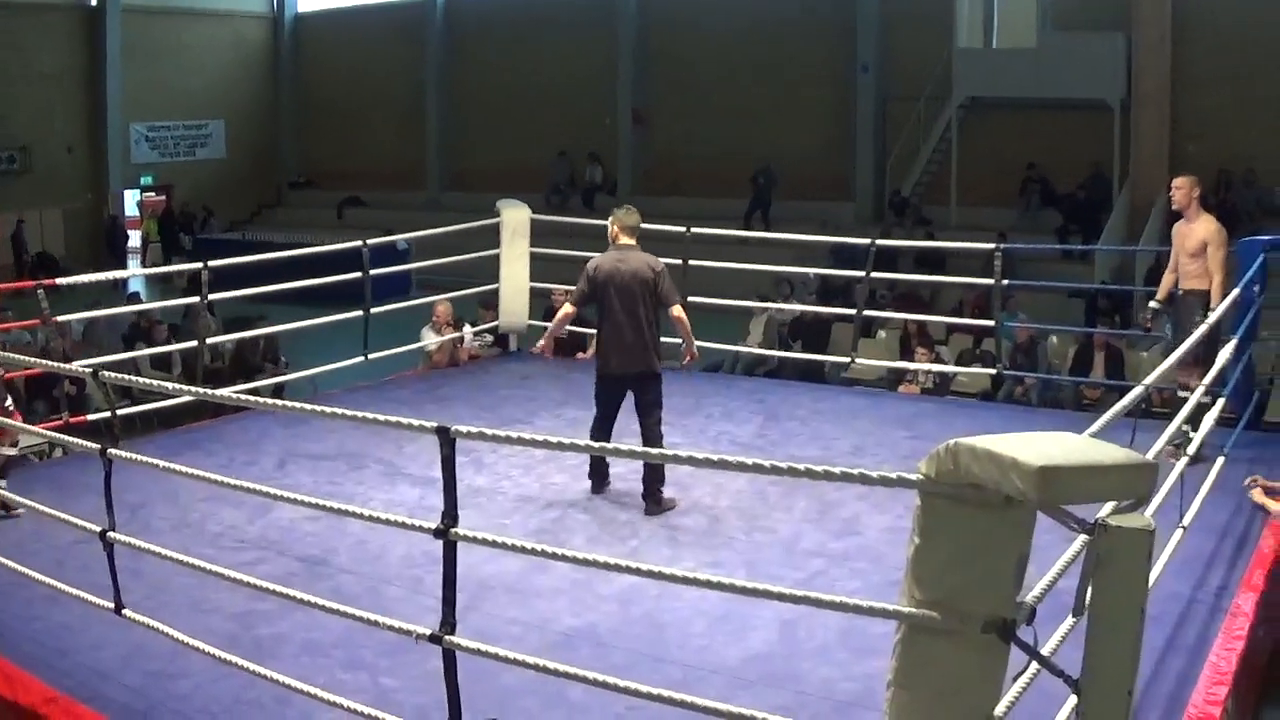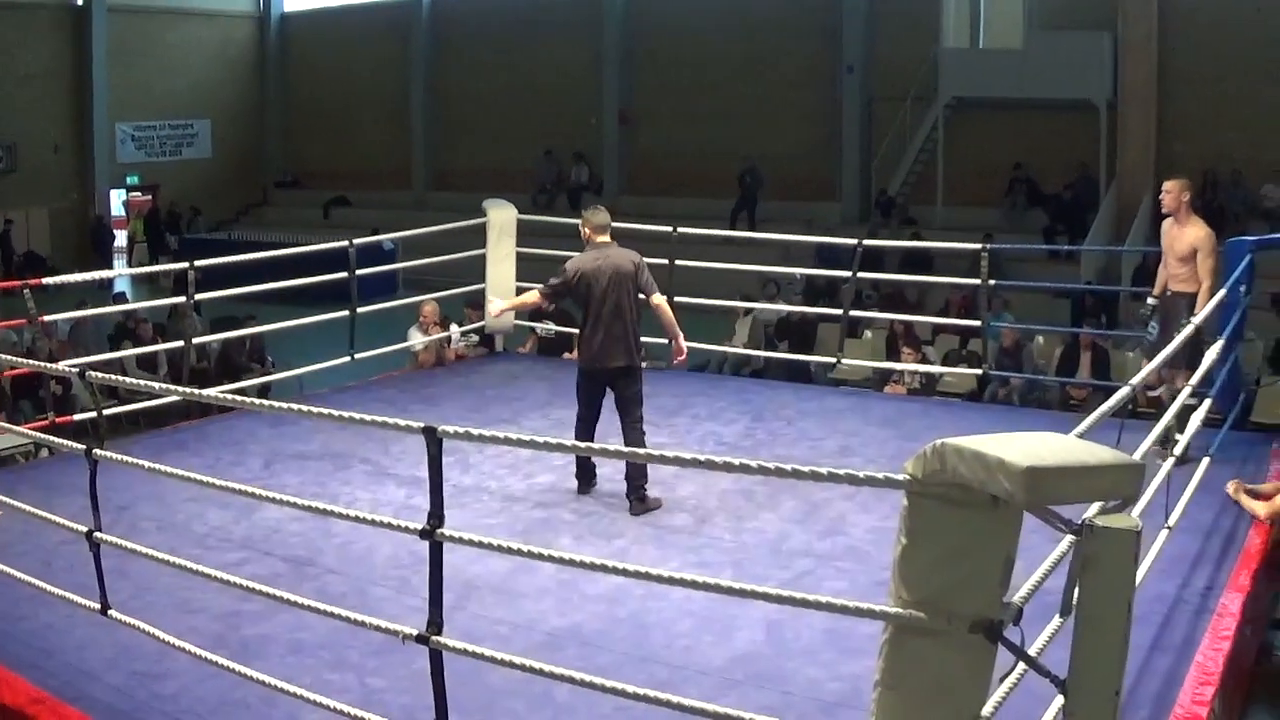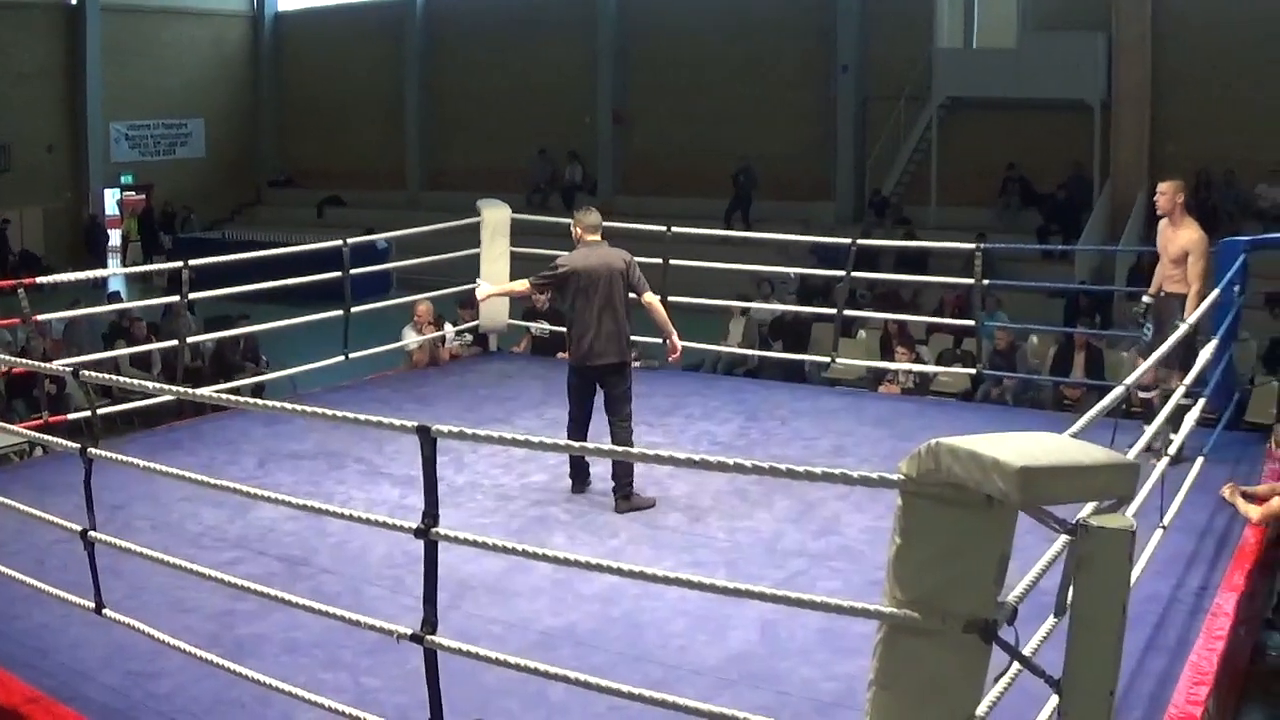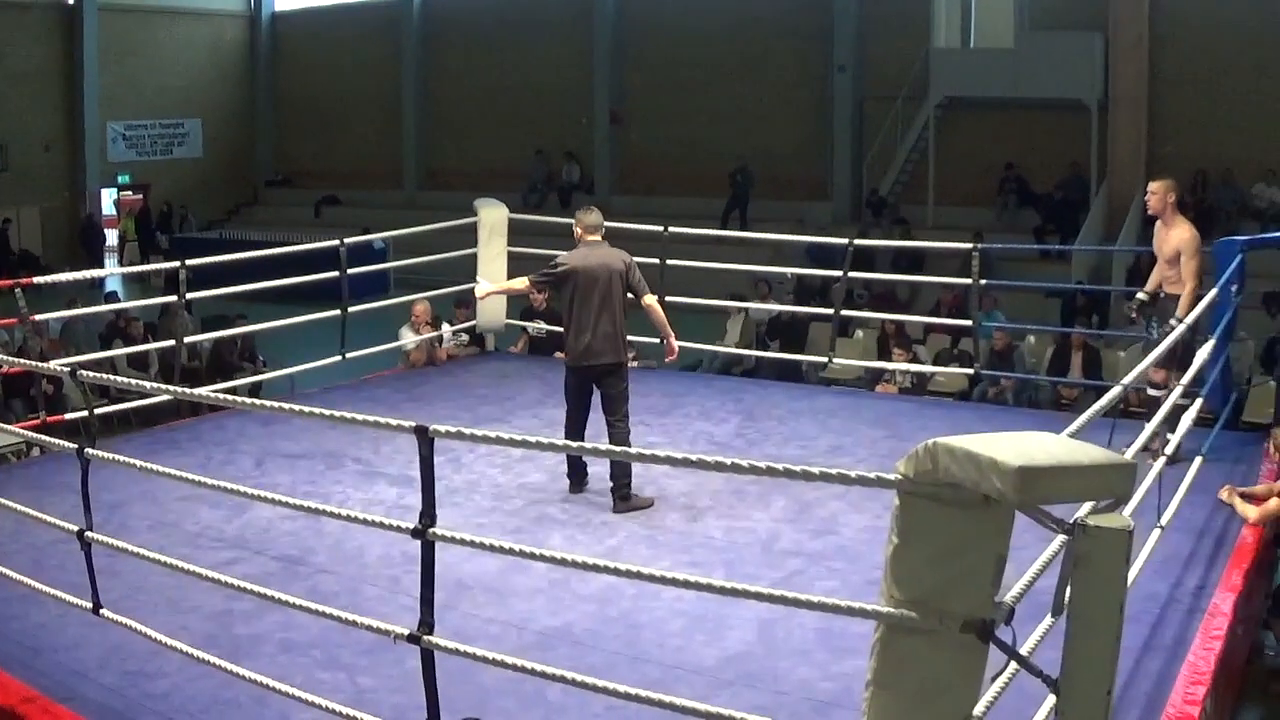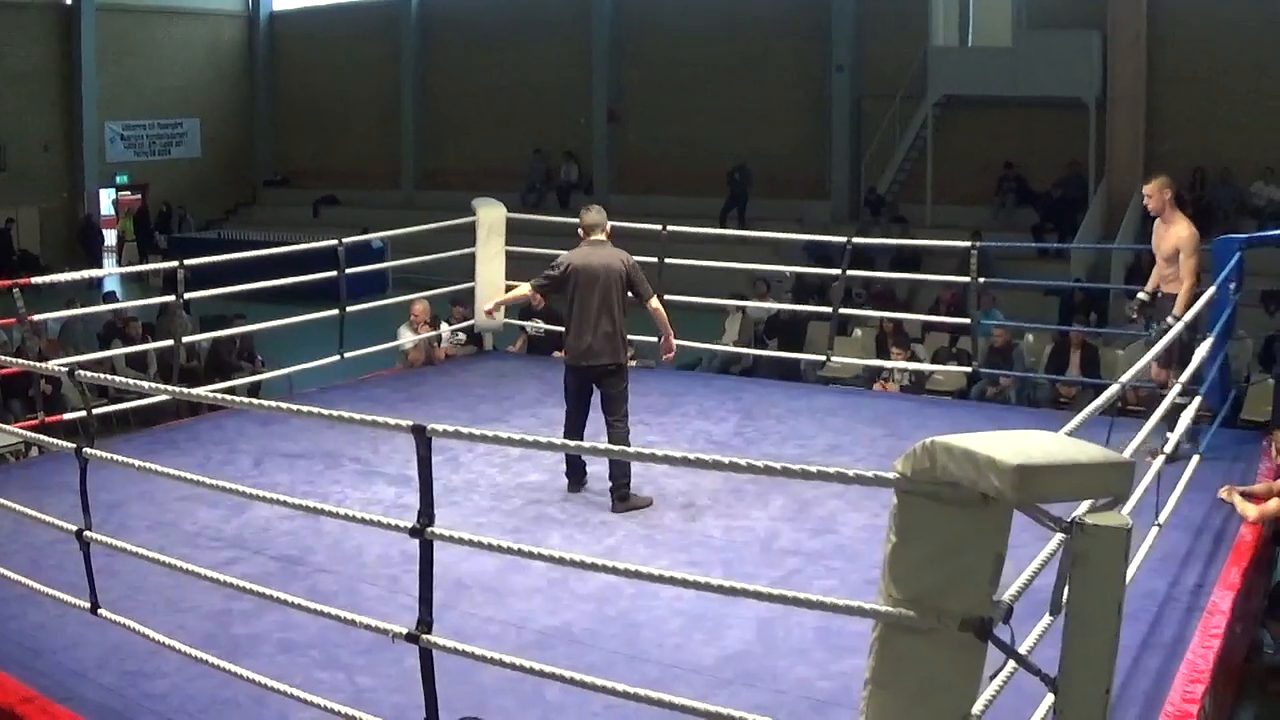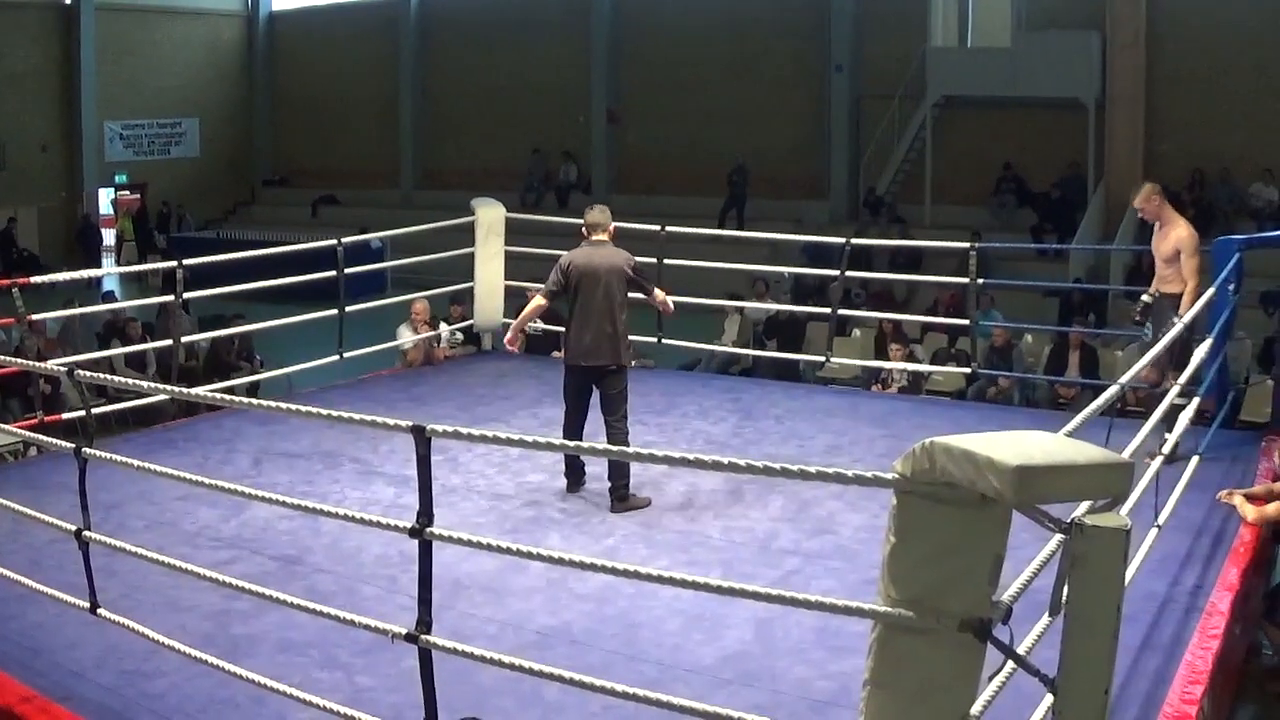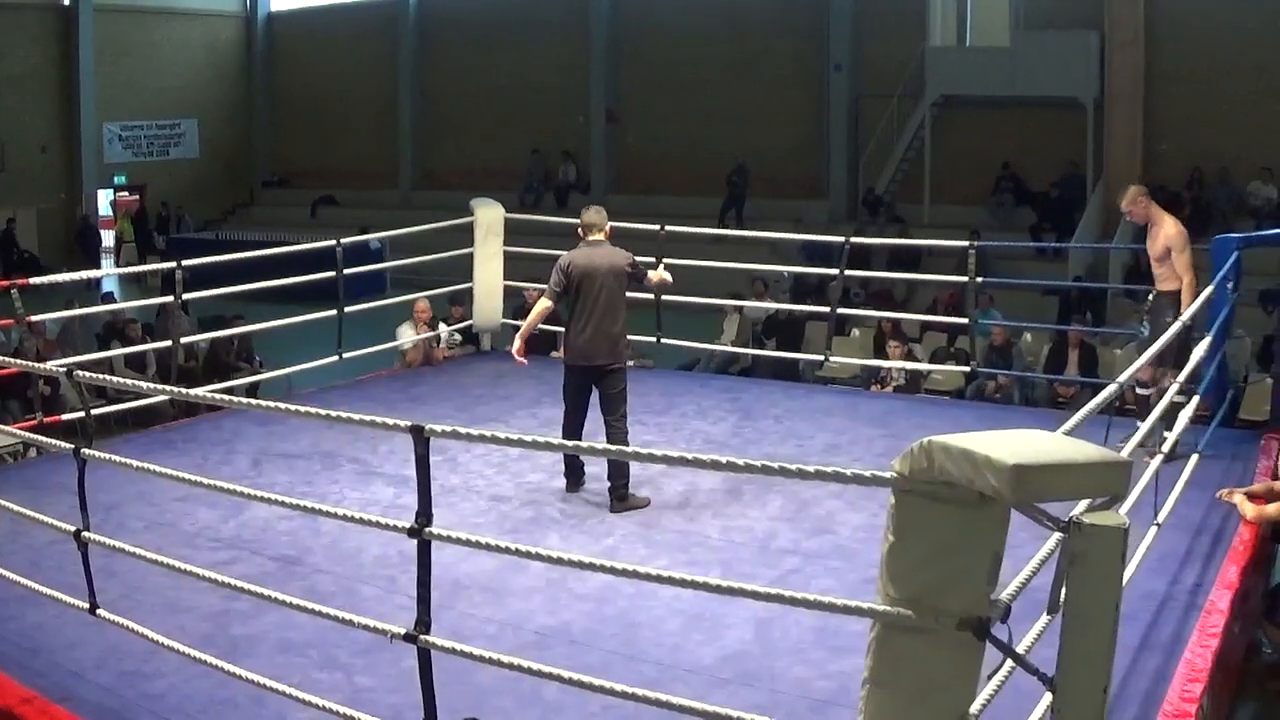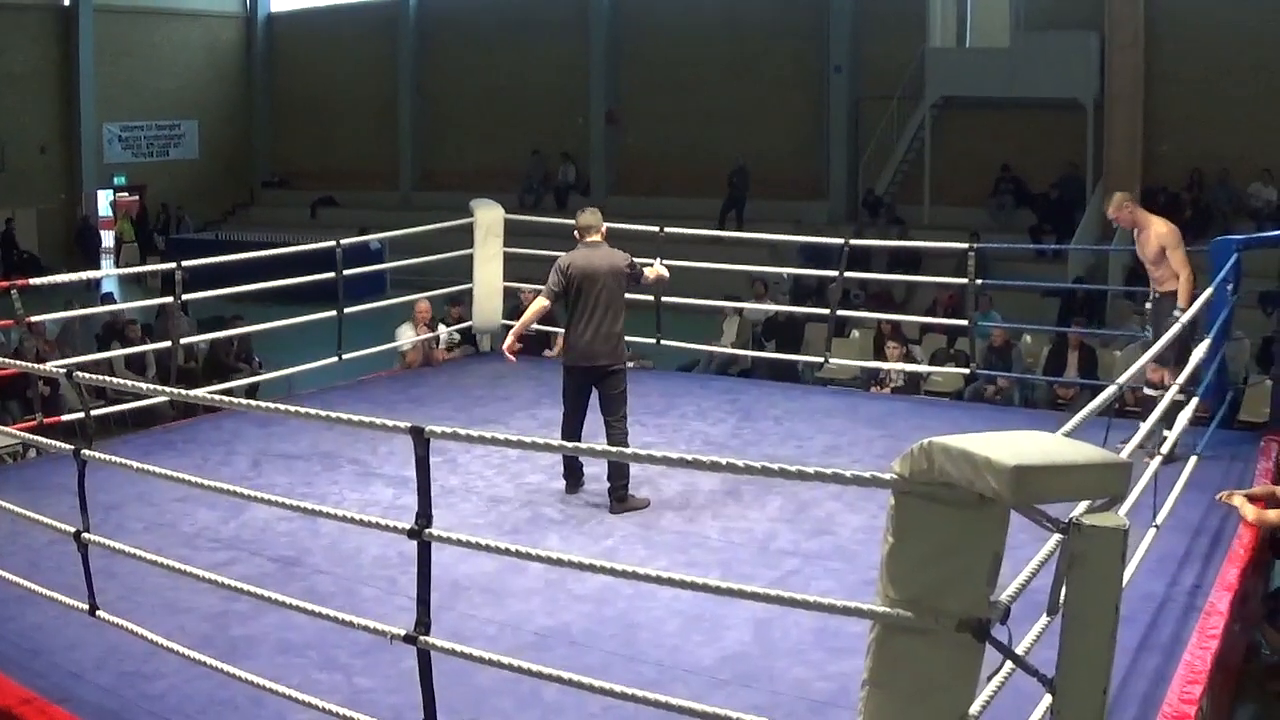
dt=0.2s
person 1, frame 1
left shoulder: (596, 266)
right shoulder: (653, 266)
left elbow: (569, 309)
right elbow: (677, 313)
left wrist: (548, 338)
right wrist: (689, 344)
left hip: (609, 362)
right hip: (646, 363)
left knee: (602, 421)
right knee: (651, 429)
left ankle: (598, 479)
right ankle: (653, 498)
person 1, frame 2
left shoulder: (577, 266)
right shoulder: (631, 260)
left elbow: (540, 296)
right elbow: (657, 301)
left wrist: (504, 306)
right wrist: (677, 337)
left hip: (591, 359)
right hip: (626, 358)
left knee: (586, 421)
right knee: (633, 426)
left ankle: (585, 479)
right ankle: (637, 497)
person 1, frame 3
left shoulder: (568, 263)
right shoulder: (622, 259)
left elbow: (527, 286)
right elbow: (649, 300)
left wrist: (492, 291)
right wrist: (671, 335)
left hip: (581, 357)
right hip: (616, 356)
left knee: (578, 420)
right knee: (620, 424)
left ankle: (579, 479)
right ankle: (624, 495)
person 1, frame 4
left shoulder: (568, 262)
right shoulder: (622, 260)
left elbow: (527, 283)
right elbow: (648, 302)
left wrist: (492, 289)
right wrist: (669, 337)
left hip: (578, 356)
right hip: (612, 356)
left knee: (575, 420)
right knee: (617, 425)
left ankle: (576, 479)
right ankle: (622, 496)
person 1, frame 5
left shoulder: (568, 261)
right shoulder: (624, 261)
left elbow: (530, 291)
right elbow: (653, 306)
left wrist: (496, 304)
right wrist: (668, 335)
left hip: (577, 356)
right hip: (613, 356)
left knee: (574, 419)
right knee: (617, 425)
left ankle: (575, 478)
right ankle: (621, 495)
person 1, frame 6
left shoulder: (569, 260)
right shoulder: (624, 260)
left elbow: (541, 302)
right elbow: (654, 295)
left wrist: (514, 329)
right wrist: (666, 305)
left hip: (577, 355)
right hip: (612, 357)
left knee: (573, 419)
right knee: (616, 425)
left ankle: (574, 478)
right ankle: (620, 496)
person 1, frame 7
left shoulder: (568, 261)
right shoulder: (622, 259)
left elbow: (546, 303)
right elbow: (649, 278)
left wrist: (521, 336)
right wrist: (662, 276)
left hip: (577, 355)
right hip: (611, 356)
left knee: (573, 419)
right knee: (616, 424)
left ankle: (573, 478)
right ankle: (620, 496)
person 1, frame 8
left shoulder: (567, 262)
right shoulder: (620, 260)
left elbow: (543, 303)
right elbow: (645, 275)
left wrist: (514, 334)
right wrist: (657, 271)
left hip: (576, 356)
right hip: (611, 357)
left knee: (572, 420)
right knee: (616, 426)
left ankle: (572, 479)
right ankle: (619, 496)
person 2, frame 1
left shoulder: (1212, 229)
right shoulder: (1178, 228)
left elbow: (1218, 277)
left wrist: (1212, 316)
right wrist: (1155, 304)
left hip: (1200, 303)
right hip: (1179, 300)
left knee: (1196, 375)
right knee: (1182, 373)
right ankle: (1187, 431)
person 2, frame 2
left shoulder: (1202, 235)
right shoulder: (1166, 225)
left elbow: (1206, 283)
right wrist: (1151, 300)
left hip: (1187, 305)
right hip: (1166, 301)
left knee: (1183, 377)
left ankle: (1180, 442)
right ankle: (1171, 427)
person 2, frame 3
left shoulder: (1195, 237)
right shoulder: (1162, 225)
left elbow: (1196, 286)
left wrist: (1184, 325)
right wrist: (1147, 299)
left hip: (1181, 305)
right hip: (1162, 301)
left knee: (1177, 378)
right ankle: (1154, 435)
person 2, frame 4
left shoulder: (1186, 236)
right shoulder: (1158, 227)
left elbow: (1191, 286)
left wrist: (1176, 323)
right wrist: (1142, 297)
left hip: (1180, 306)
right hip: (1163, 302)
left knee: (1175, 377)
right knee: (1155, 374)
left ankle: (1172, 443)
right ankle: (1156, 436)
person 2, frame 5
left shoulder: (1186, 233)
right shoulder: (1157, 224)
left elbow: (1189, 283)
left wrist: (1172, 321)
right wrist: (1142, 297)
left hip: (1178, 306)
right hip: (1161, 301)
left knee: (1174, 375)
right knee: (1160, 374)
person 2, frame 6
left shoulder: (1184, 235)
right shoulder: (1159, 227)
left elbow: (1192, 284)
left wrist: (1180, 322)
right wrist: (1145, 300)
left hip: (1176, 306)
right hip: (1158, 302)
left knee: (1171, 376)
left ankle: (1170, 442)
right ankle: (1188, 407)
person 2, frame 7
left shoulder: (1173, 232)
right shoulder: (1151, 226)
left elbow: (1188, 279)
left hip: (1174, 304)
right hip: (1159, 301)
left knee: (1169, 375)
right knee: (1144, 372)
left ankle: (1169, 440)
person 2, frame 8
left shoulder: (1164, 231)
right shoulder: (1138, 233)
left elbow: (1186, 275)
left wrist: (1179, 315)
right wrist: (1151, 306)
left hip: (1175, 304)
right hip: (1160, 302)
left knee: (1171, 374)
right knee: (1153, 372)
left ankle: (1171, 438)
